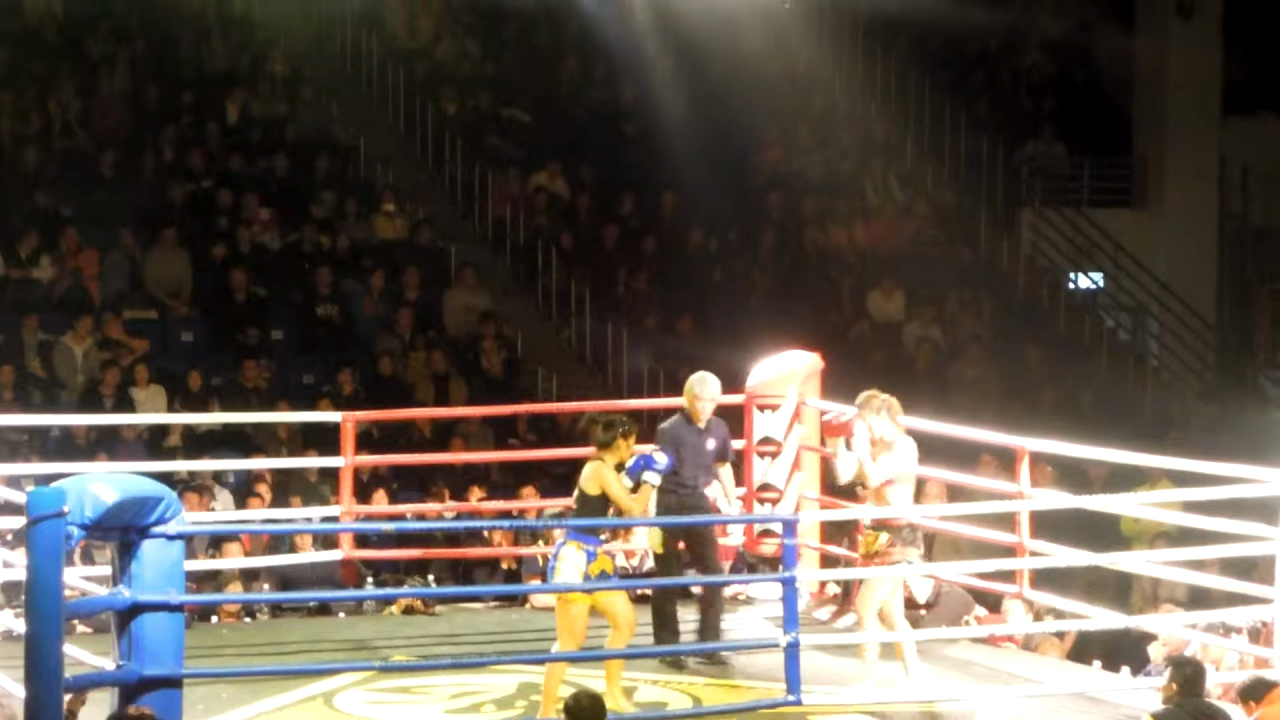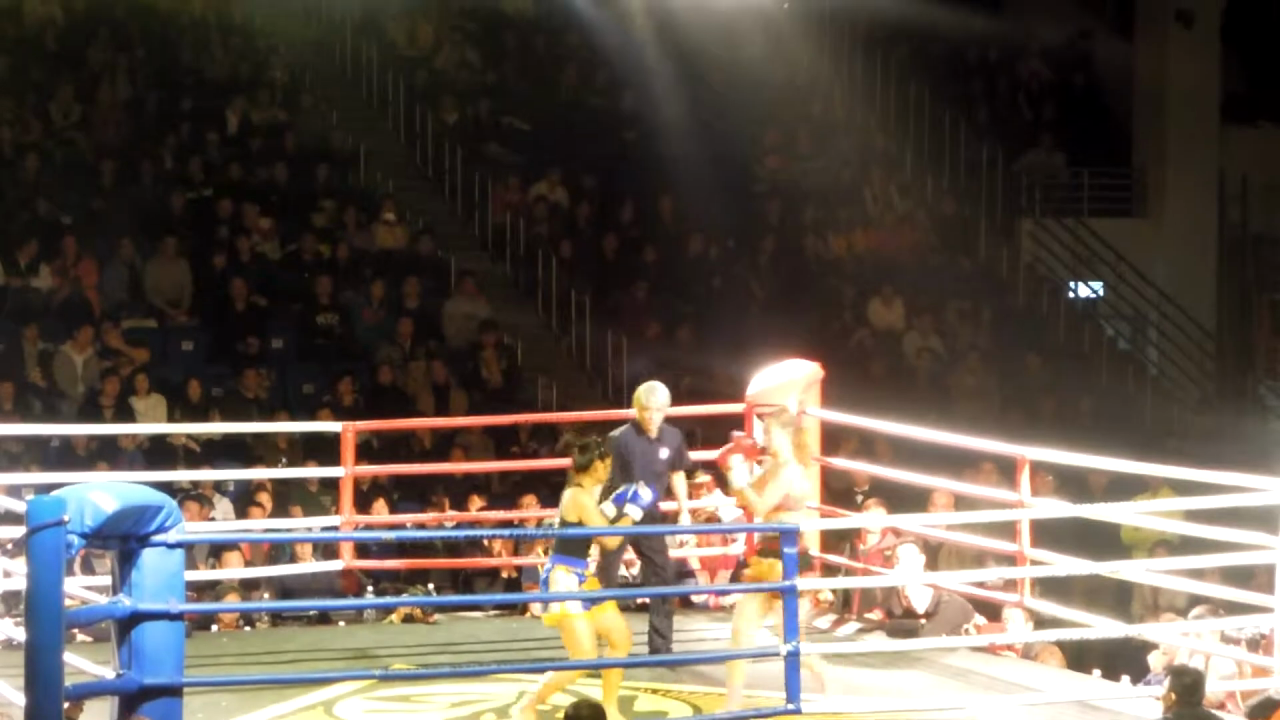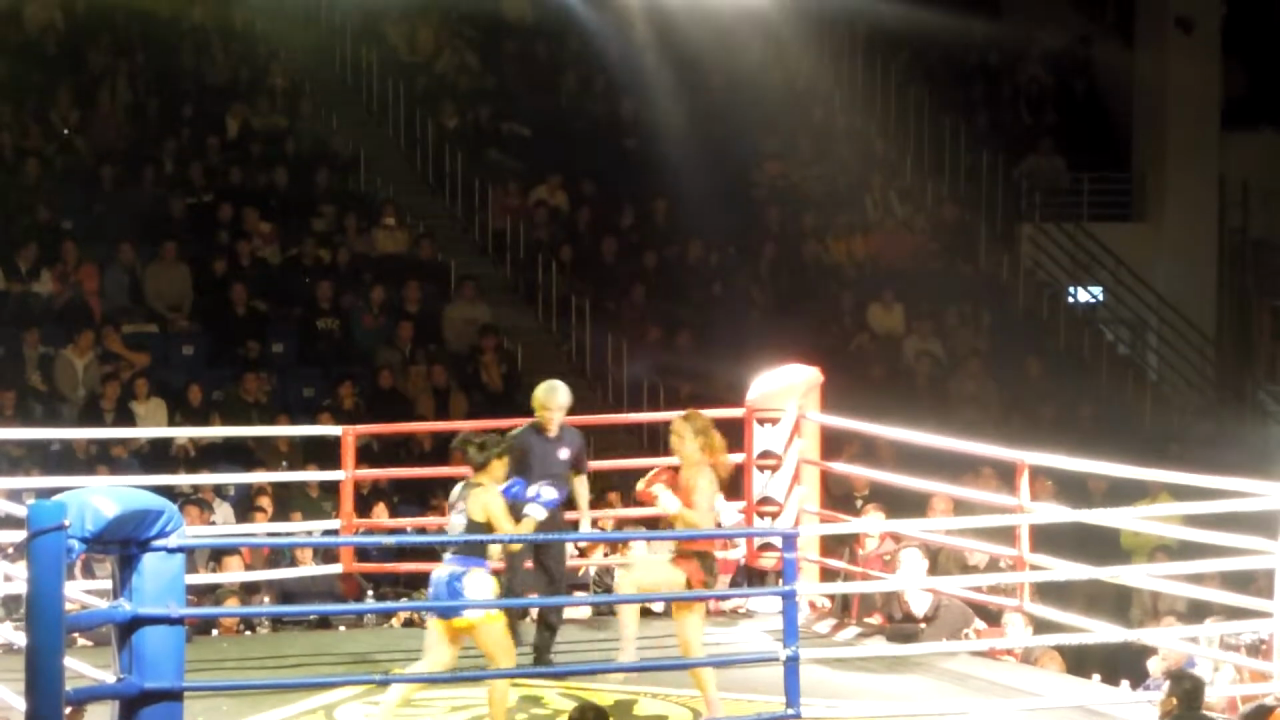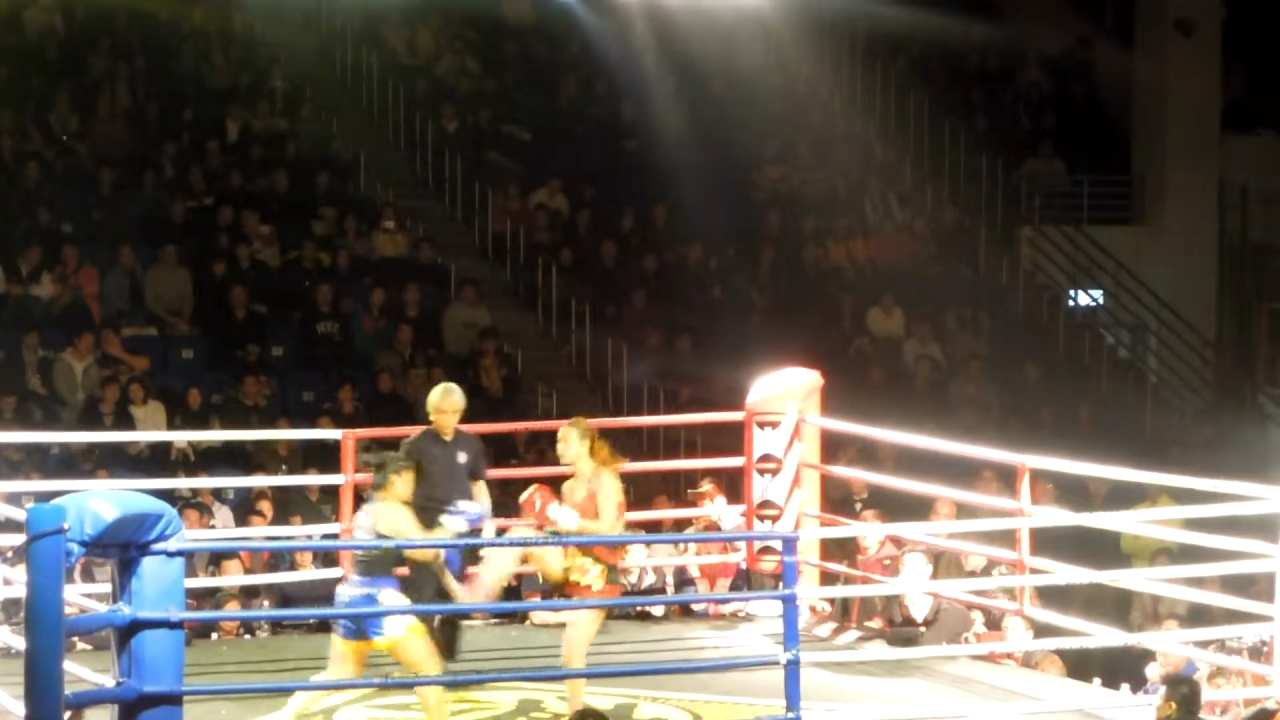
dt=0.5s
person 1, frame 1
left shoulder: (904, 446)
right shoulder: (874, 445)
left elbow: (873, 479)
right elbow: (844, 476)
left wrist: (861, 448)
right wrist: (837, 443)
left hip: (899, 536)
right hip: (879, 535)
left knee: (865, 607)
right knee: (892, 616)
right ankle: (913, 680)
person 1, frame 2
left shoulder: (790, 471)
right shoulder: (771, 465)
left elbow: (759, 508)
right elbow: (747, 494)
left wrist: (739, 481)
right wrist: (744, 465)
right hip: (766, 554)
right knee: (740, 631)
left ankle: (823, 684)
right ankle: (732, 704)
person 1, frame 3
left shoulder: (701, 474)
right shoulder: (685, 471)
left elbow: (702, 522)
left wrist: (675, 507)
right wrist: (658, 496)
left hip: (696, 563)
right hip: (686, 563)
left knee: (624, 582)
right knee: (690, 645)
left ankle: (628, 652)
person 1, frame 4
left shoulder: (605, 478)
right shoulder: (570, 486)
left elbow: (608, 529)
left wrist: (569, 521)
right wrist: (543, 518)
left hip: (601, 571)
right hip: (572, 559)
left knee: (572, 655)
right knee: (516, 538)
right ankle: (479, 594)
person 2, frame 1
left shoulder: (600, 468)
right shoulder: (600, 469)
right elbow: (634, 510)
left wrist: (630, 475)
right wrist: (652, 476)
left hip: (592, 556)
right hip: (576, 557)
left knee: (624, 619)
right knee: (570, 641)
left ankle: (613, 694)
person 2, frame 2
left shoulder: (579, 492)
right shoulder: (579, 497)
right elbow: (610, 540)
left wrist: (614, 505)
right wrist: (635, 509)
left hip: (580, 578)
right hip: (565, 579)
left knee: (621, 637)
right knee: (584, 659)
person 2, frame 3
left shoulder: (461, 489)
right shoulder: (488, 496)
right elbow: (513, 540)
right wrist: (537, 508)
left hip: (445, 577)
right hip: (470, 582)
left knee: (435, 662)
right knee: (504, 660)
person 2, frame 4
left shoulder: (366, 512)
right shoulder: (394, 511)
right elbow: (425, 548)
left wrist: (439, 556)
right wrist: (455, 523)
left hip: (352, 595)
right hip: (380, 598)
left knee: (337, 674)
right knee: (430, 669)
person 3, frame 1
left shoulder: (719, 429)
right shoulder: (671, 430)
left elbow: (723, 466)
left wrist: (732, 503)
left hip: (698, 505)
right hip: (670, 505)
left knee: (712, 572)
right knee: (668, 579)
left ankle: (709, 643)
right ankle: (667, 646)
person 3, frame 2
left shoulder: (673, 437)
right shoulder: (621, 439)
left elbow: (677, 474)
left wrist: (684, 511)
left hip: (649, 515)
left knee: (663, 580)
right knee: (605, 581)
left ankle: (660, 648)
person 3, frame 3
left shoulder: (574, 438)
right shoulder: (519, 438)
left elbow: (579, 477)
left wrist: (585, 517)
left hip: (552, 518)
left knee: (555, 587)
right knee: (515, 585)
left ankle: (542, 653)
person 3, frame 4
left shoulder: (469, 443)
right shoulder: (417, 445)
left elbow: (478, 485)
left wrist: (488, 525)
right hip: (423, 527)
right knee: (424, 598)
left ankle: (445, 660)
